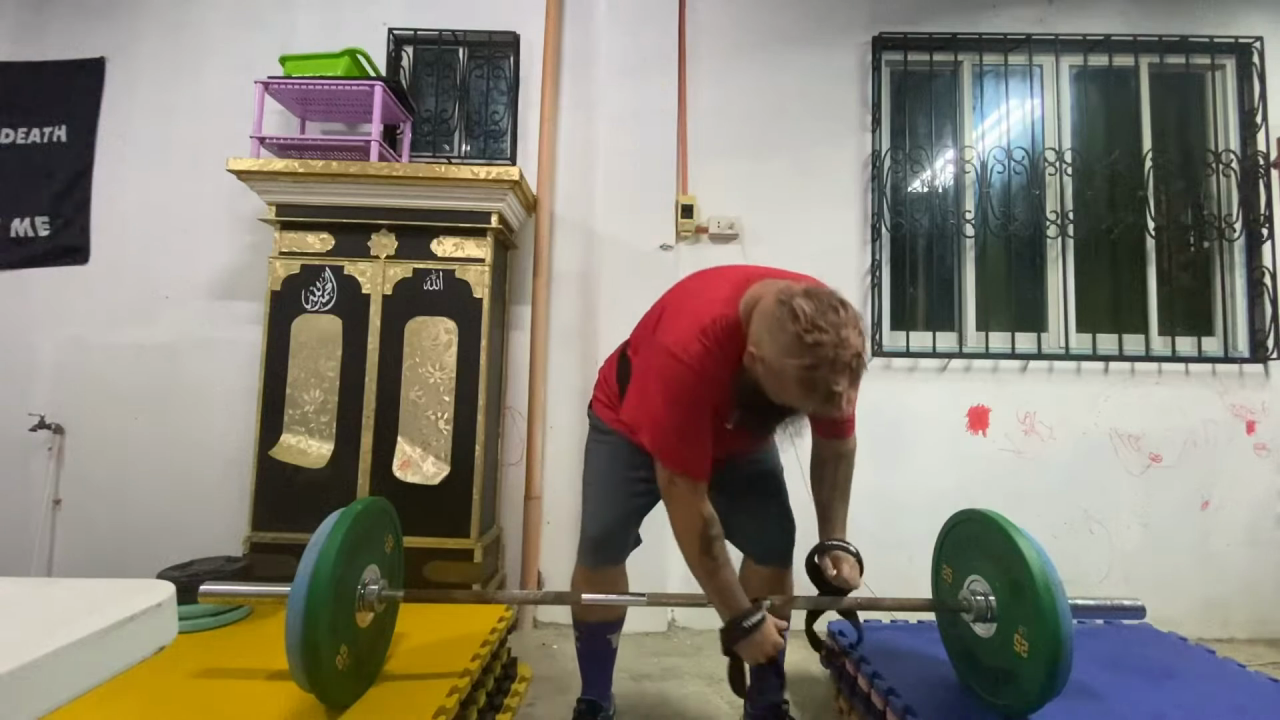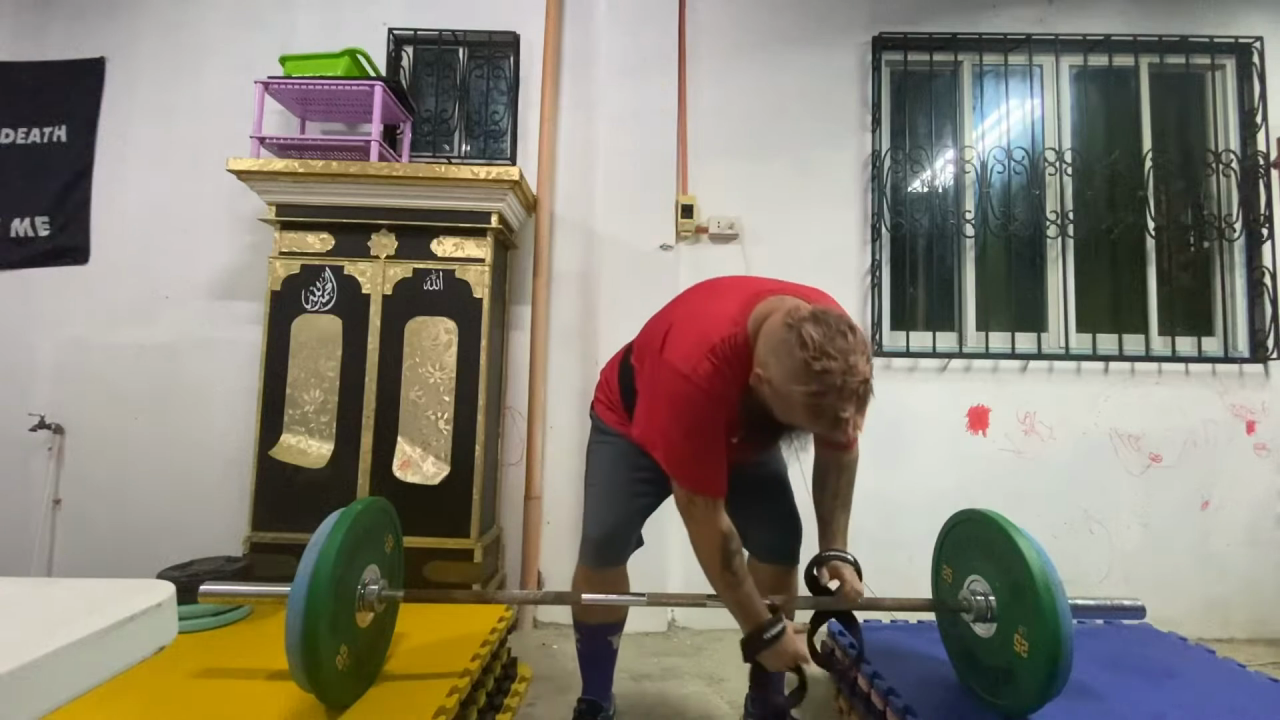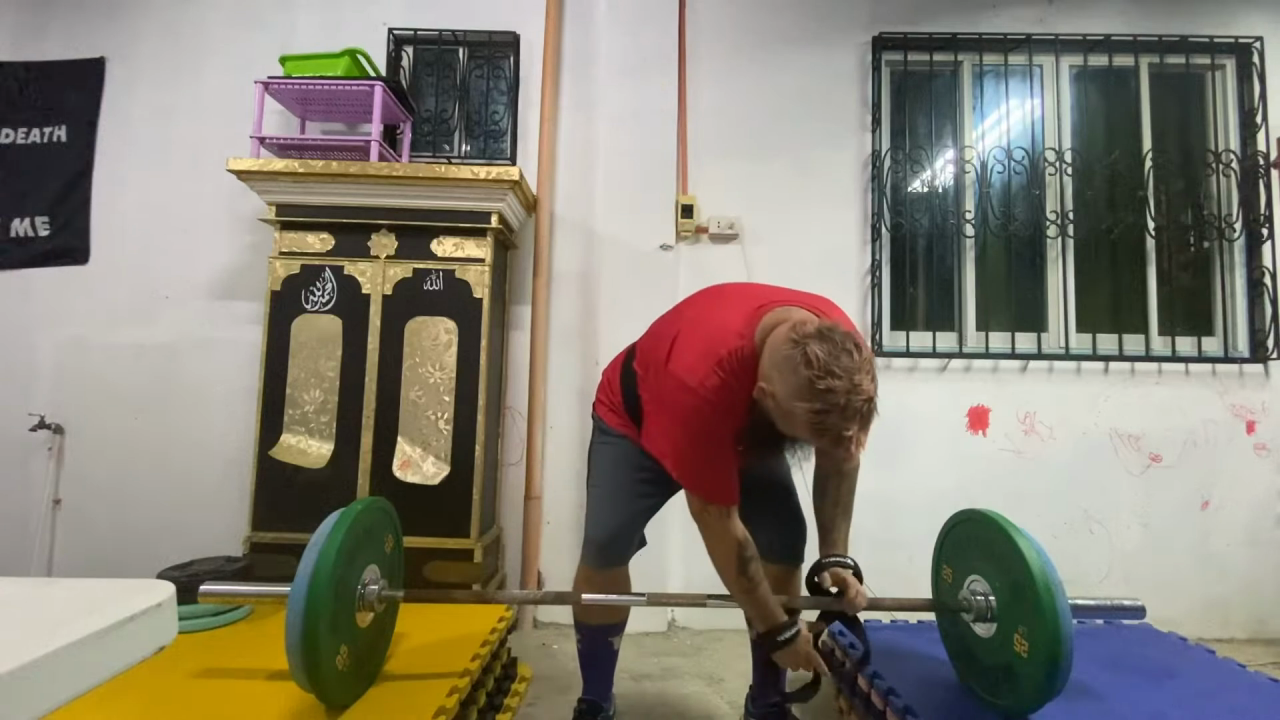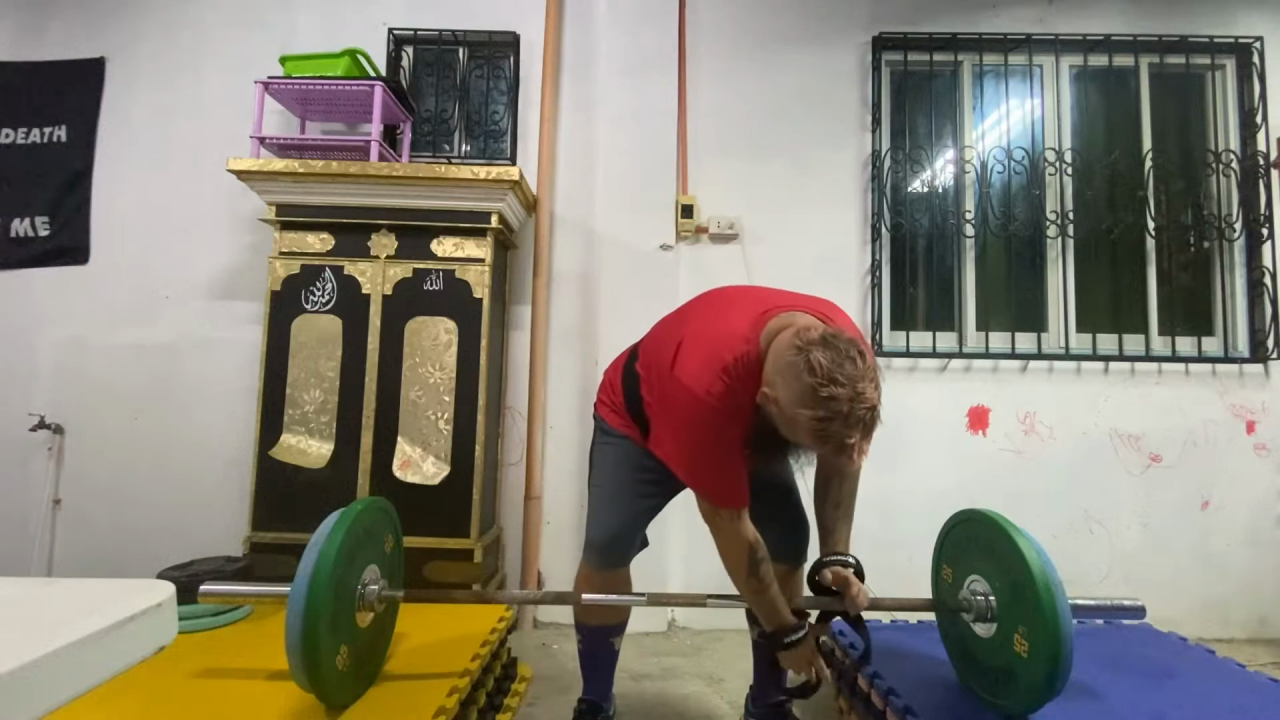
dt=0.1s
person 1, frame 1
left shoulder: (837, 337)
right shoulder: (686, 349)
left elbow: (836, 436)
right elbow: (685, 502)
left wrist: (834, 540)
right wrist: (743, 621)
left hip: (741, 434)
right hip: (631, 423)
left knee: (774, 546)
right knee: (600, 546)
person 1, frame 2
left shoulder: (840, 352)
right shoulder: (693, 367)
left elbow: (839, 447)
right elbow: (704, 516)
left wrist: (835, 550)
right wrist: (763, 632)
left hip: (742, 436)
right hip: (634, 423)
left knee: (779, 546)
right knee: (602, 547)
person 1, frame 3
left shoulder: (845, 357)
right shoulder: (701, 378)
left elbow: (839, 454)
right elbow: (720, 525)
left wrist: (836, 556)
right wrist: (781, 632)
left hip: (745, 432)
right hip: (636, 420)
left knee: (785, 546)
right knee: (604, 548)
person 1, frame 4
left shoulder: (848, 360)
right shoulder: (706, 383)
left elbow: (840, 455)
right elbow: (731, 528)
left wrist: (837, 555)
right wrist: (789, 633)
left hip: (746, 432)
right hip: (638, 420)
left knee: (788, 545)
right knee: (606, 549)
